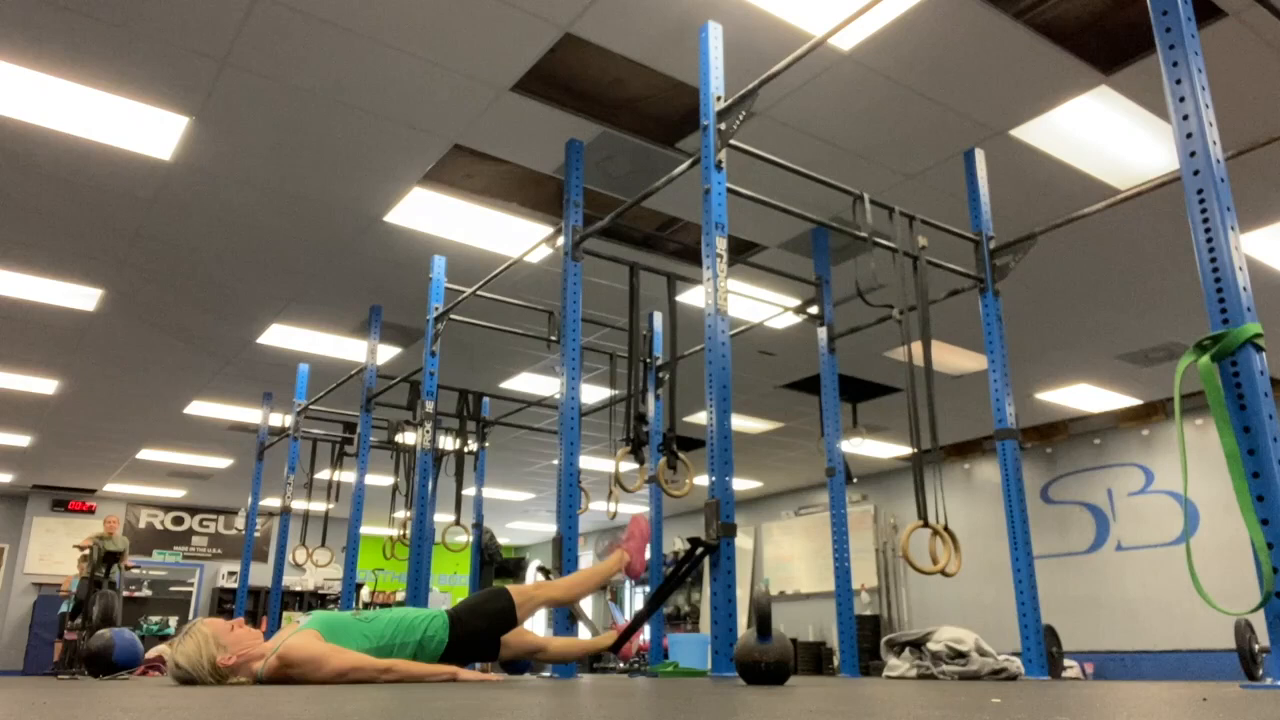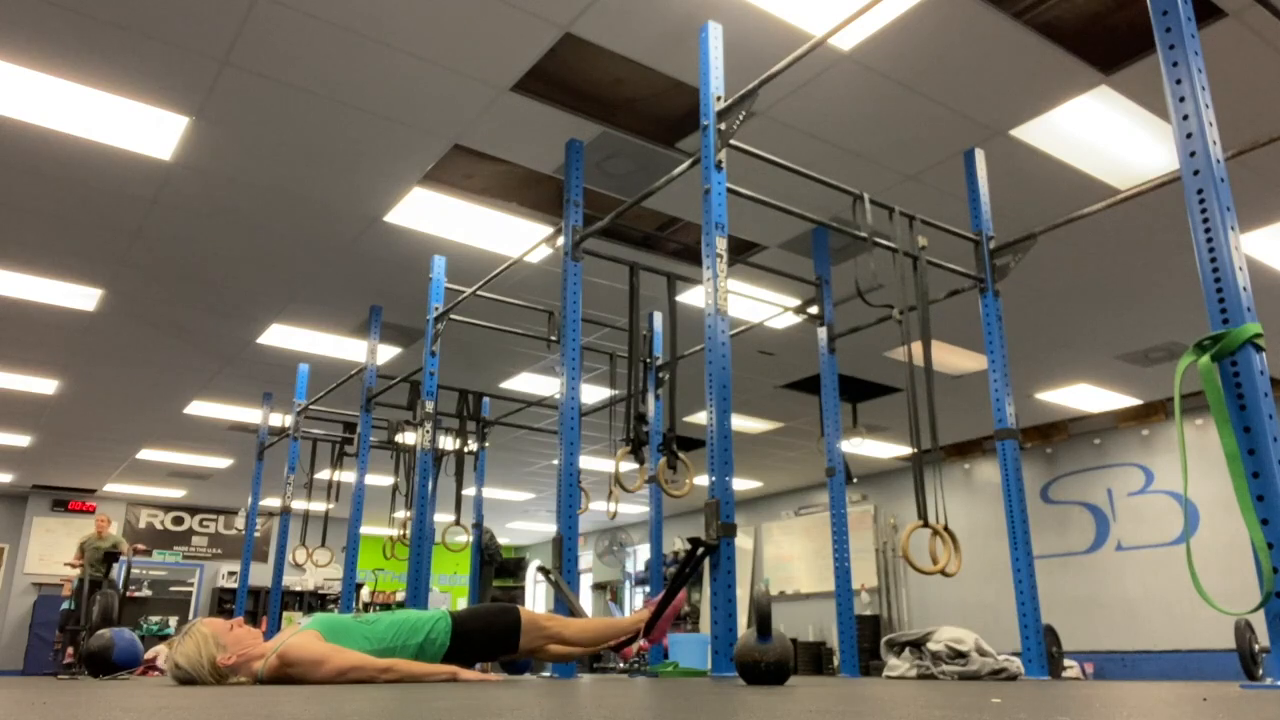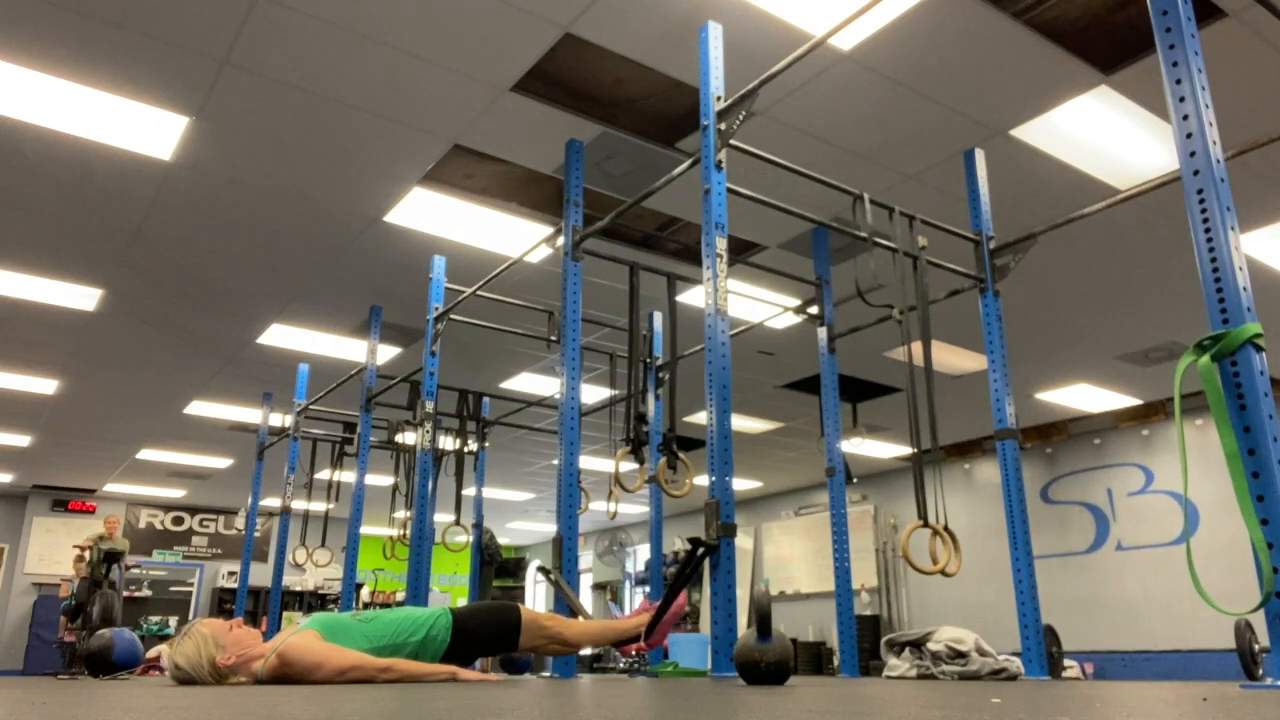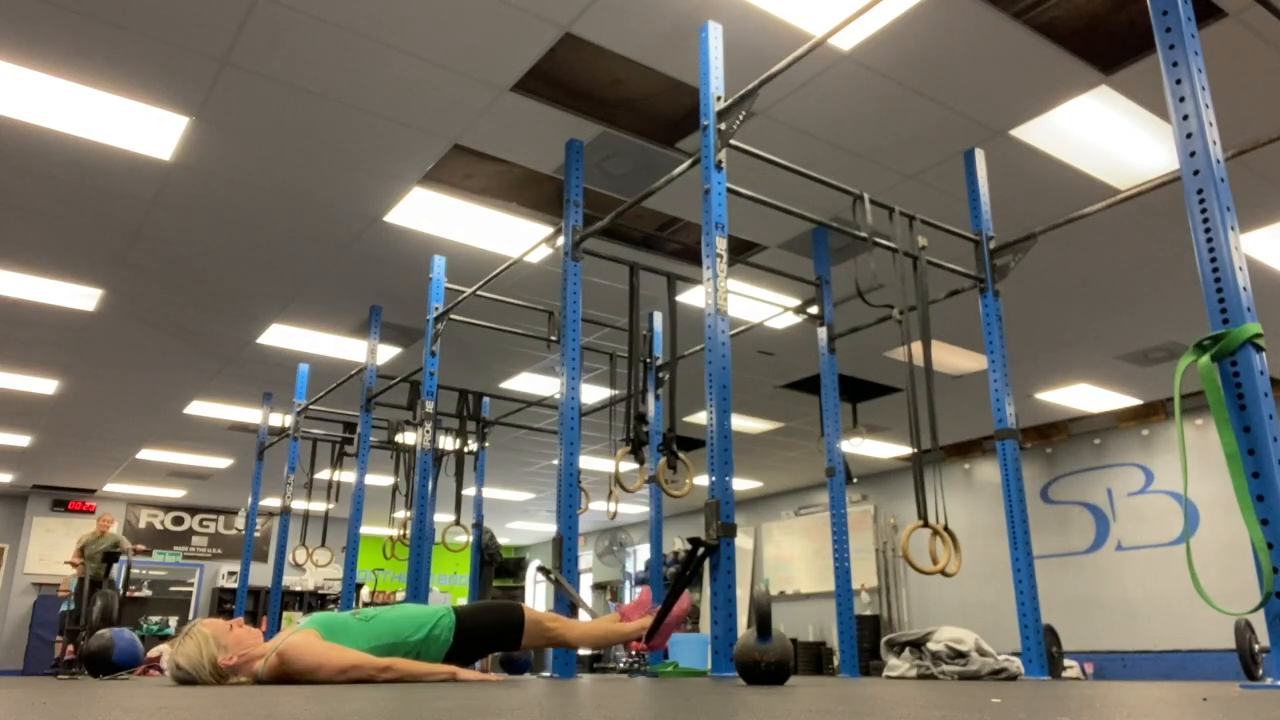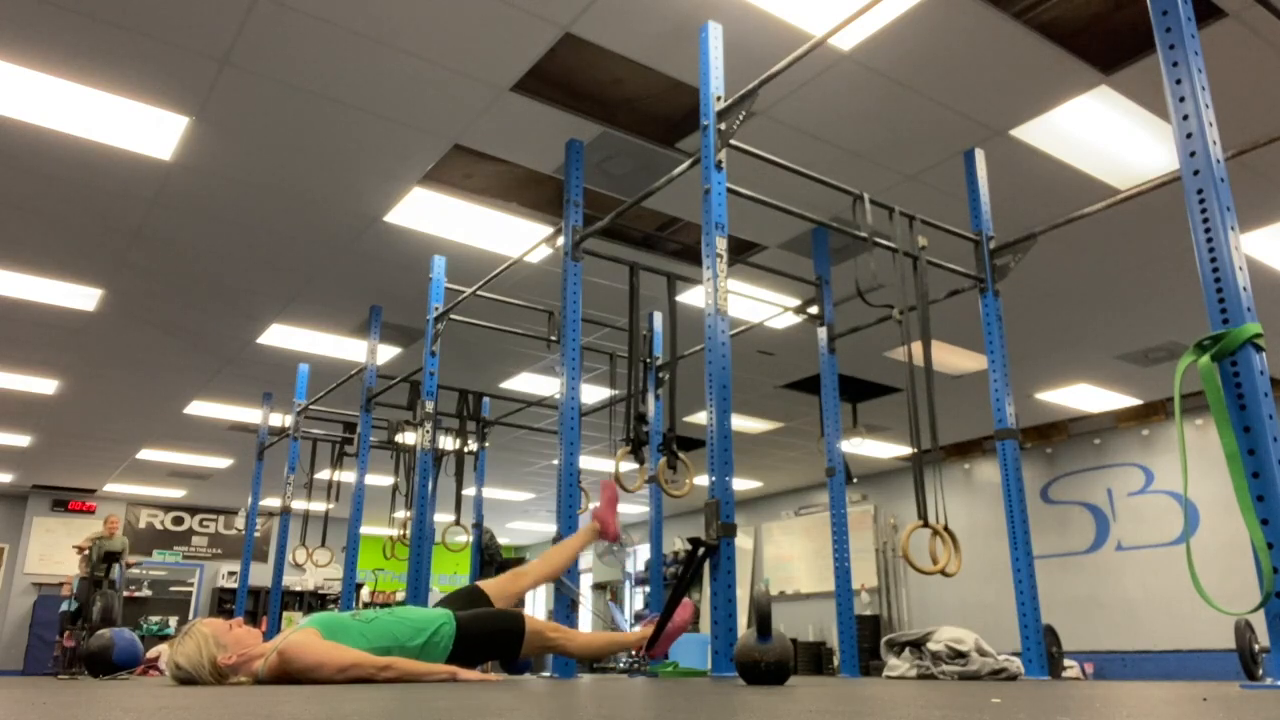
dt=0.5s
person 1, frame 1
left shoulder: (271, 658)
right shoulder: (290, 658)
right elbow: (380, 668)
right wrist: (457, 673)
left hip: (437, 633)
right hip: (444, 636)
left knee: (533, 646)
right knee: (537, 593)
left ankle: (607, 642)
right ankle: (625, 559)
person 1, frame 2
left shoulder: (275, 656)
right shoulder: (289, 658)
right elbow: (382, 669)
right wrist: (457, 673)
left hip: (438, 631)
right hip: (444, 637)
left knee: (536, 643)
right knee: (547, 626)
left ankle: (625, 639)
right ankle: (641, 622)
person 1, frame 3
left shoulder: (275, 653)
right shoulder: (289, 658)
right elbow: (381, 668)
right wrist: (457, 673)
left hip: (433, 626)
right hip: (443, 635)
left knee: (539, 634)
right knee: (547, 626)
left ankle: (629, 629)
right ankle: (642, 628)
person 1, frame 4
left shoulder: (276, 651)
right shoulder: (289, 658)
right elbow: (380, 668)
right wrist: (456, 673)
left hip: (435, 623)
right hip: (442, 634)
left knee: (542, 628)
right knee: (547, 625)
left ankle: (624, 622)
right ankle: (644, 629)
person 1, frame 5
left shoulder: (279, 646)
right shoulder: (290, 656)
right elbow: (382, 666)
right wrist: (457, 672)
left hip: (431, 624)
right hip: (444, 639)
left knee: (521, 579)
right knee: (553, 633)
left ankle: (596, 525)
right ankle: (646, 636)
